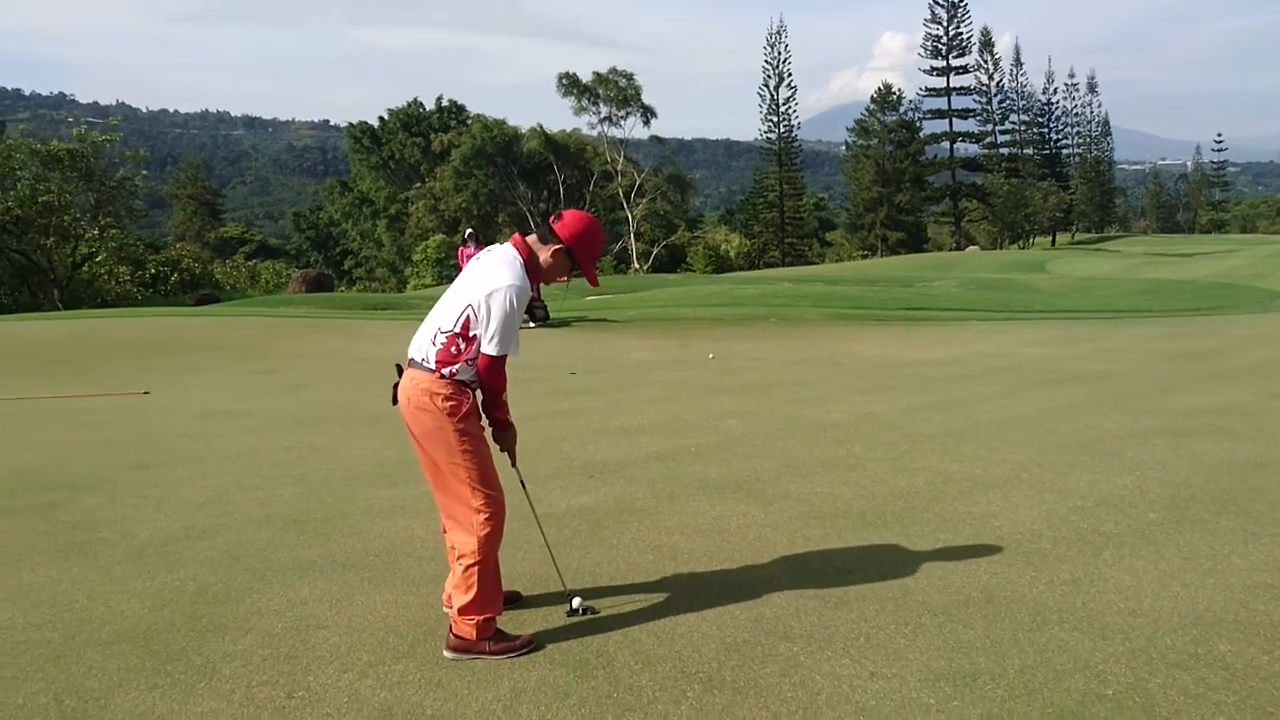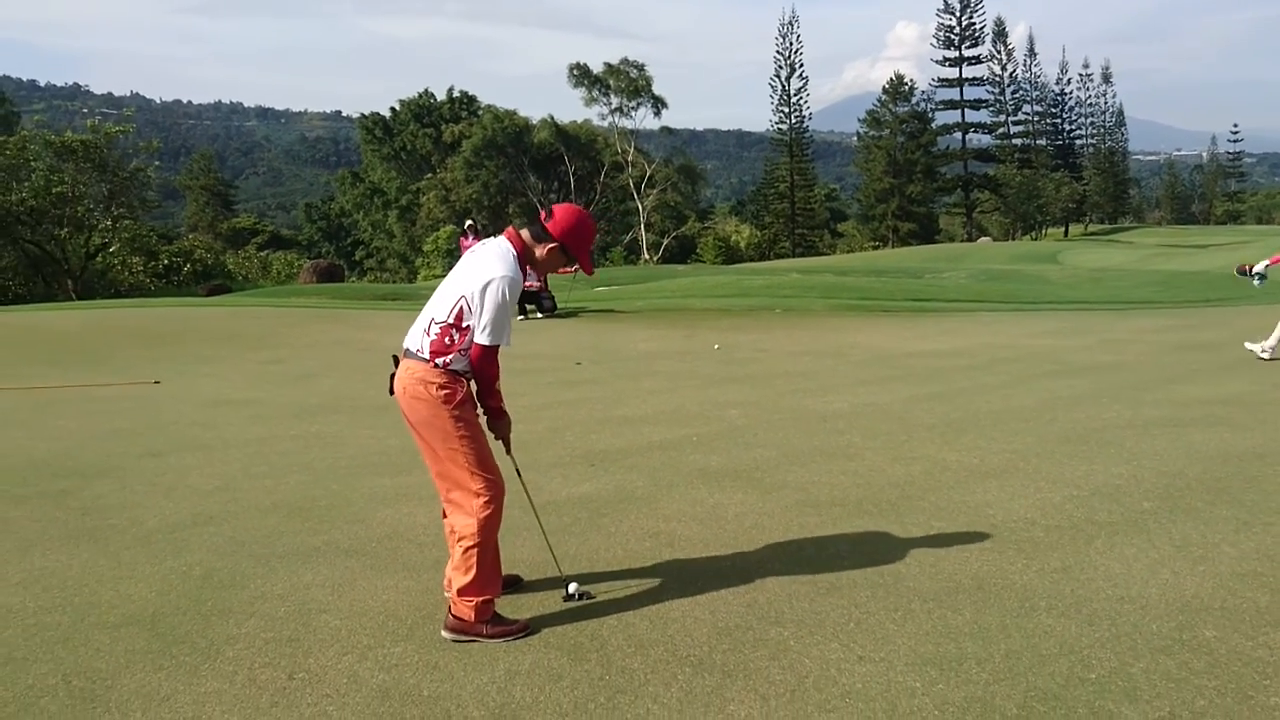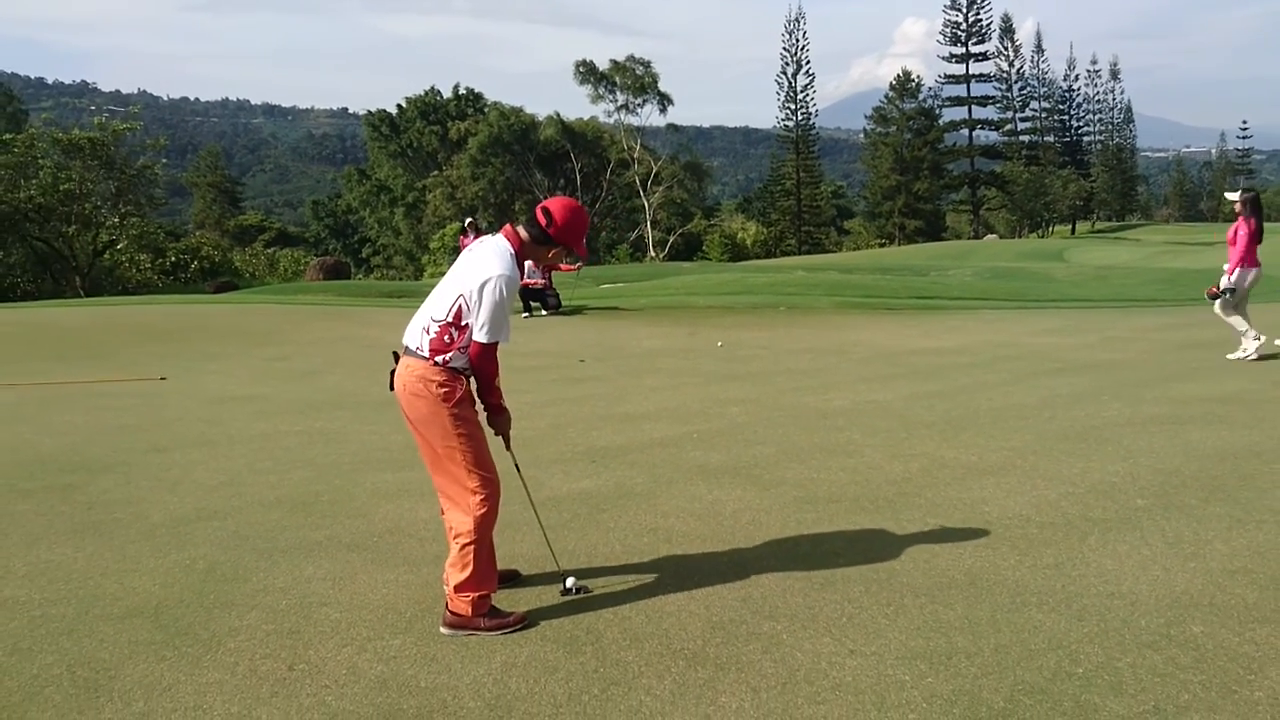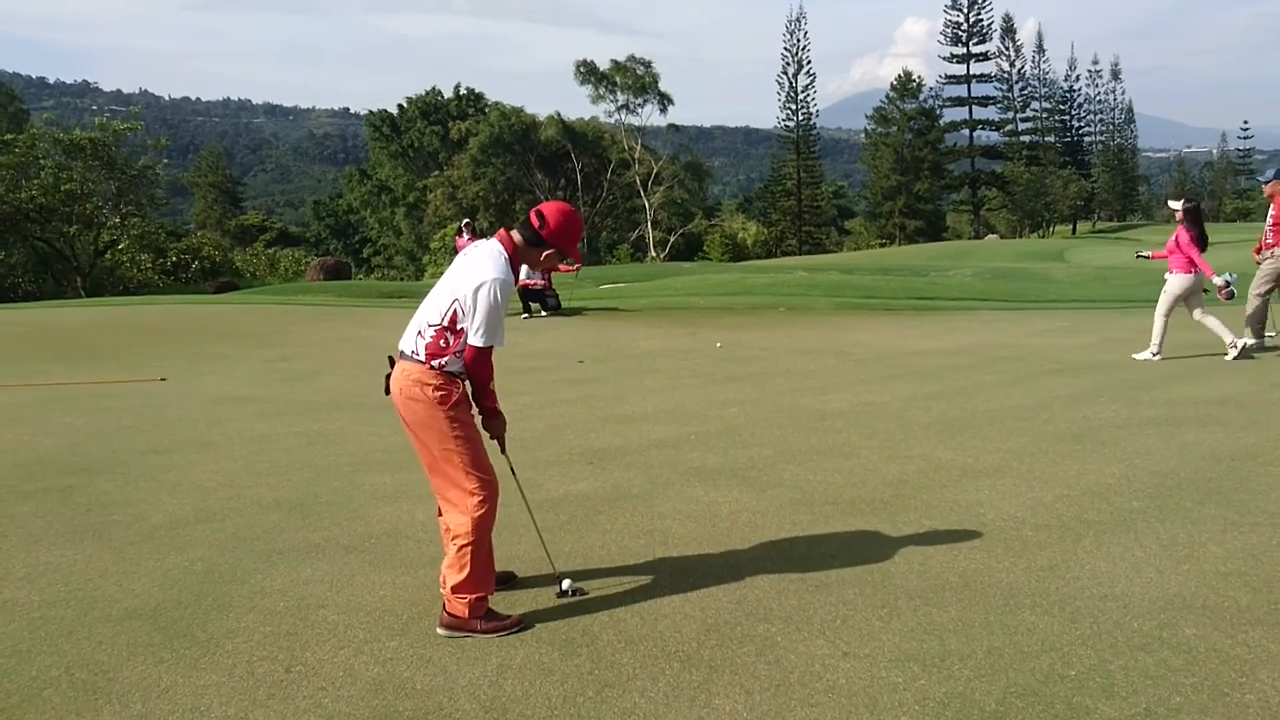
dt=0.3s
person 1, frame 1
left shoulder: (496, 253)
right shoulder: (512, 284)
right elbow: (490, 366)
left wrist: (494, 419)
right wrist: (502, 424)
left hip: (422, 381)
right hip: (439, 394)
left knee: (463, 501)
right knee: (481, 508)
left ankle: (462, 590)
right ankle: (470, 629)
person 1, frame 2
left shoulder: (492, 246)
right shoulder: (504, 275)
right elbow: (482, 355)
left wrist: (488, 407)
right wrist: (496, 412)
left hip: (420, 372)
right hip: (434, 383)
left knee: (462, 486)
right knee: (481, 491)
left ankle: (465, 573)
right ankle: (469, 612)
person 1, frame 3
left shoulder: (489, 243)
right shoulder: (502, 274)
right elbow: (482, 352)
left wrist: (489, 404)
right wrist: (496, 408)
left hip: (418, 368)
right hip: (434, 380)
left knee: (461, 484)
right knee: (477, 490)
left ankle: (467, 568)
right ankle: (466, 607)
person 1, frame 4
left shoulder: (484, 248)
right shoulder: (496, 278)
right elbow: (477, 355)
left wrist: (483, 406)
right wrist: (491, 411)
left hip: (416, 373)
right hip: (430, 384)
left knee: (458, 486)
right knee: (475, 491)
left ankle: (463, 570)
right ankle: (463, 609)
